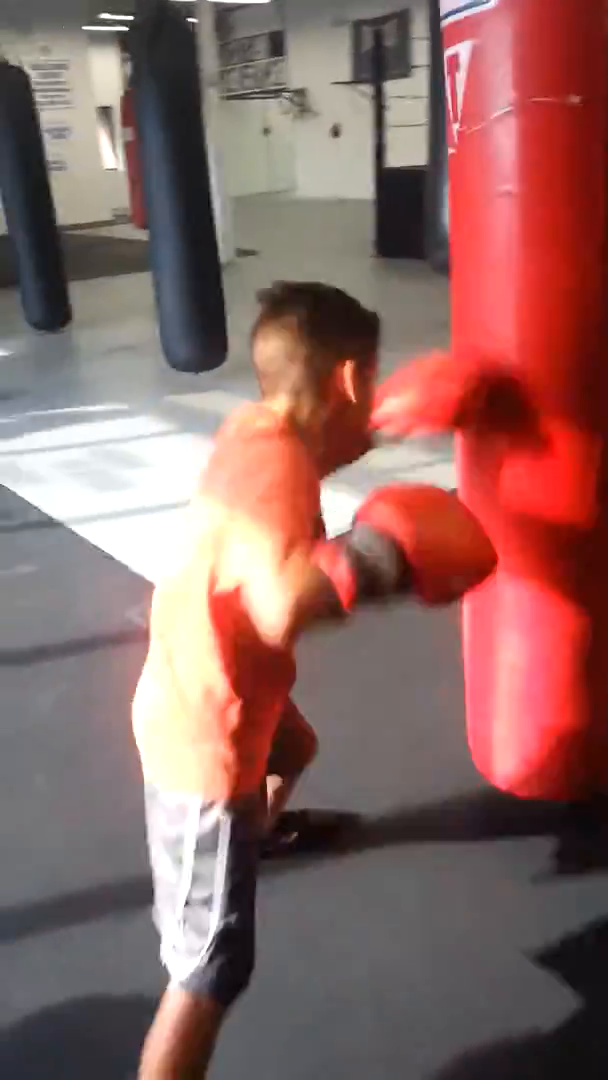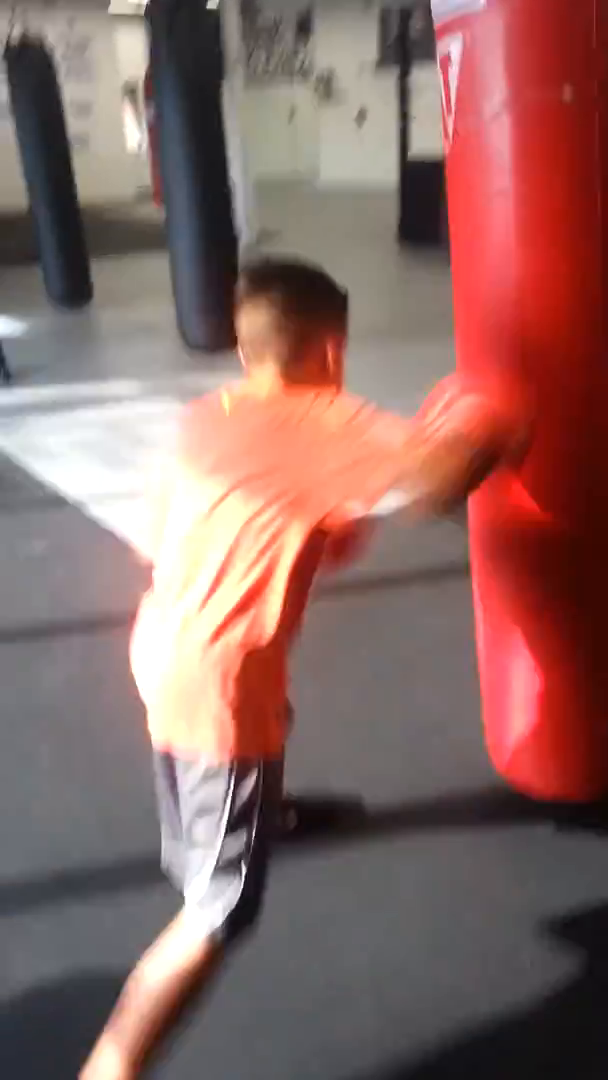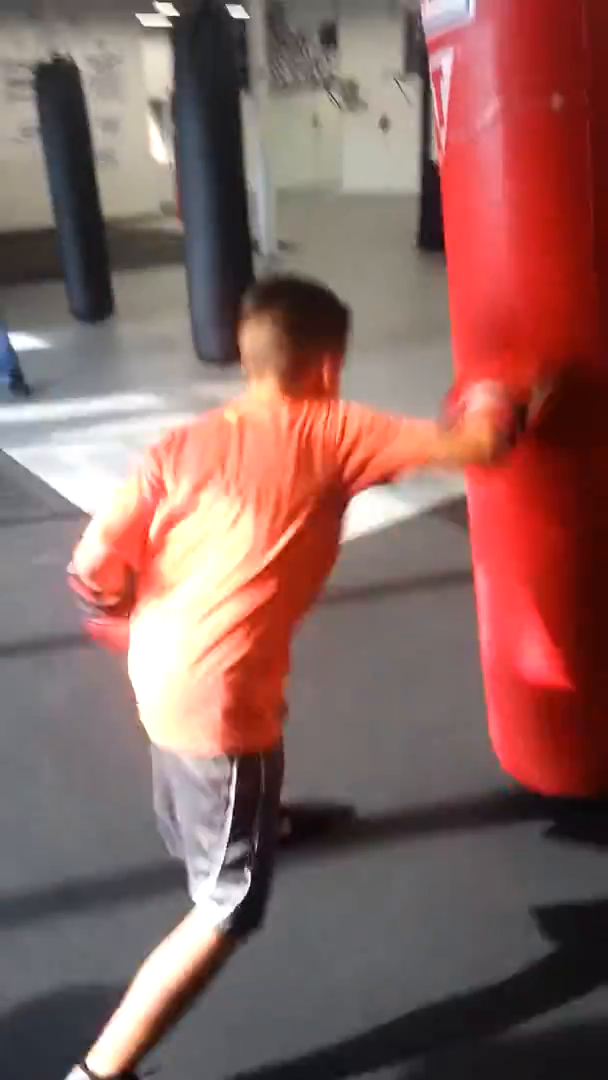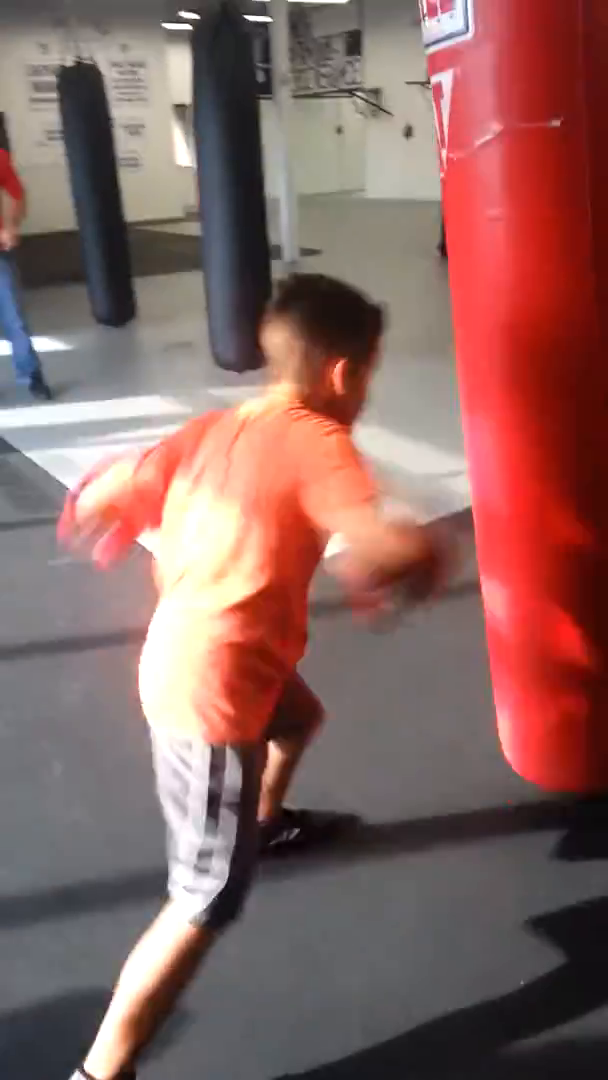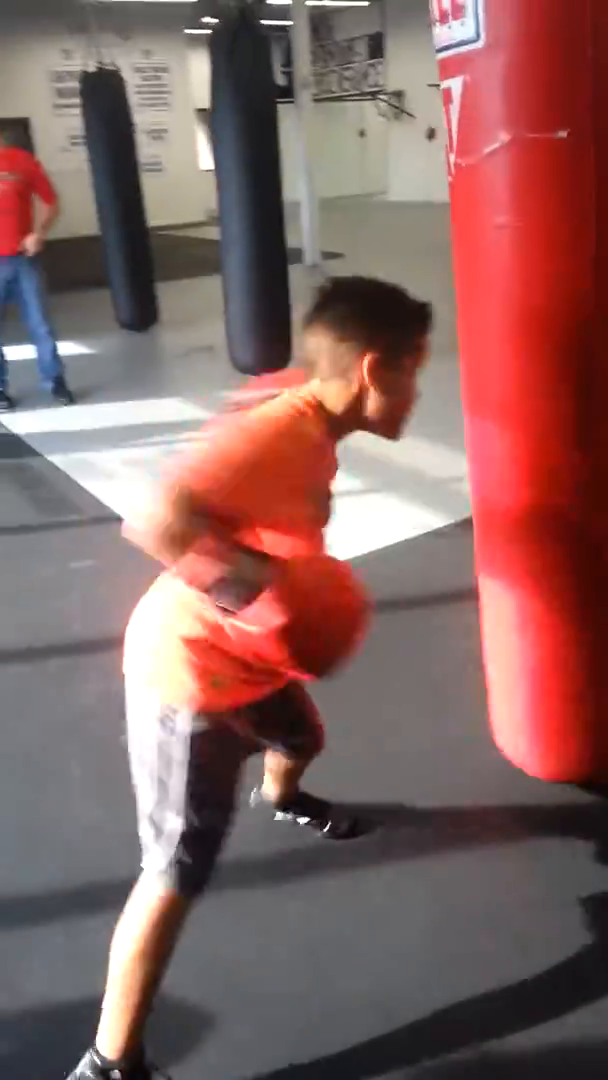
dt=0.1s
person 1, frame 1
left shoulder: (255, 430)
right shoulder: (279, 471)
right elbow: (283, 610)
left hip: (235, 698)
right hip: (201, 727)
left knee: (295, 749)
right knee: (212, 965)
left ankle: (261, 825)
person 1, frame 2
left shoulder: (201, 421)
right shoulder: (327, 425)
right elbow: (435, 475)
right wrist: (484, 425)
left hip: (163, 655)
right hip: (220, 695)
right knee: (223, 906)
left ankle: (257, 810)
person 1, frame 3
left shoulder: (180, 444)
right shoulder: (331, 431)
left elbow: (97, 565)
right elbow: (473, 446)
left wrist: (124, 612)
right wrist: (496, 407)
left hip: (159, 662)
right hip: (217, 696)
right knee: (229, 909)
left ankle: (261, 818)
person 1, frame 4
left shoulder: (210, 430)
right shoulder: (316, 444)
left elbow: (94, 507)
right elbow: (385, 554)
left wrist: (117, 532)
right wrist: (423, 553)
right hip: (208, 695)
left knee: (298, 719)
right knee: (207, 899)
left ankle: (266, 818)
person 1, frame 5
left shoulder: (304, 423)
right shoulder: (272, 436)
right elbow: (161, 523)
right wrist: (252, 584)
left hip: (249, 654)
right hip: (185, 667)
left knee: (302, 734)
right knee: (179, 869)
left ankle: (280, 801)
